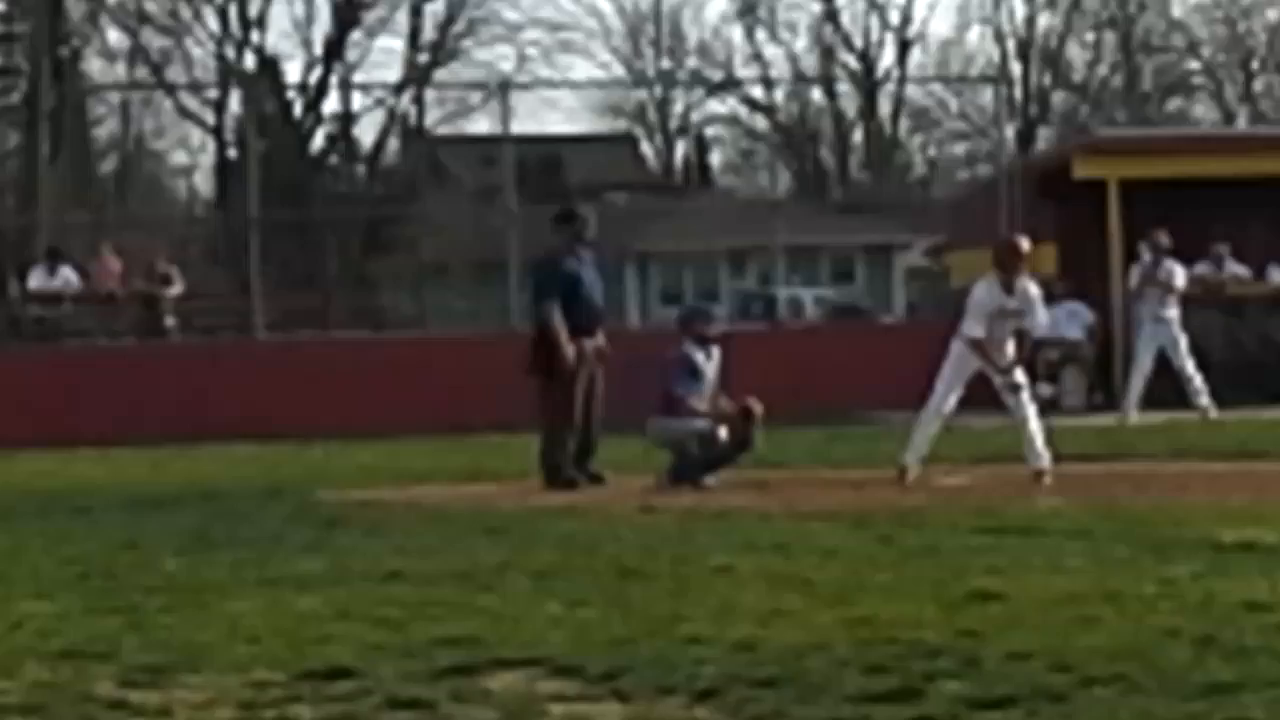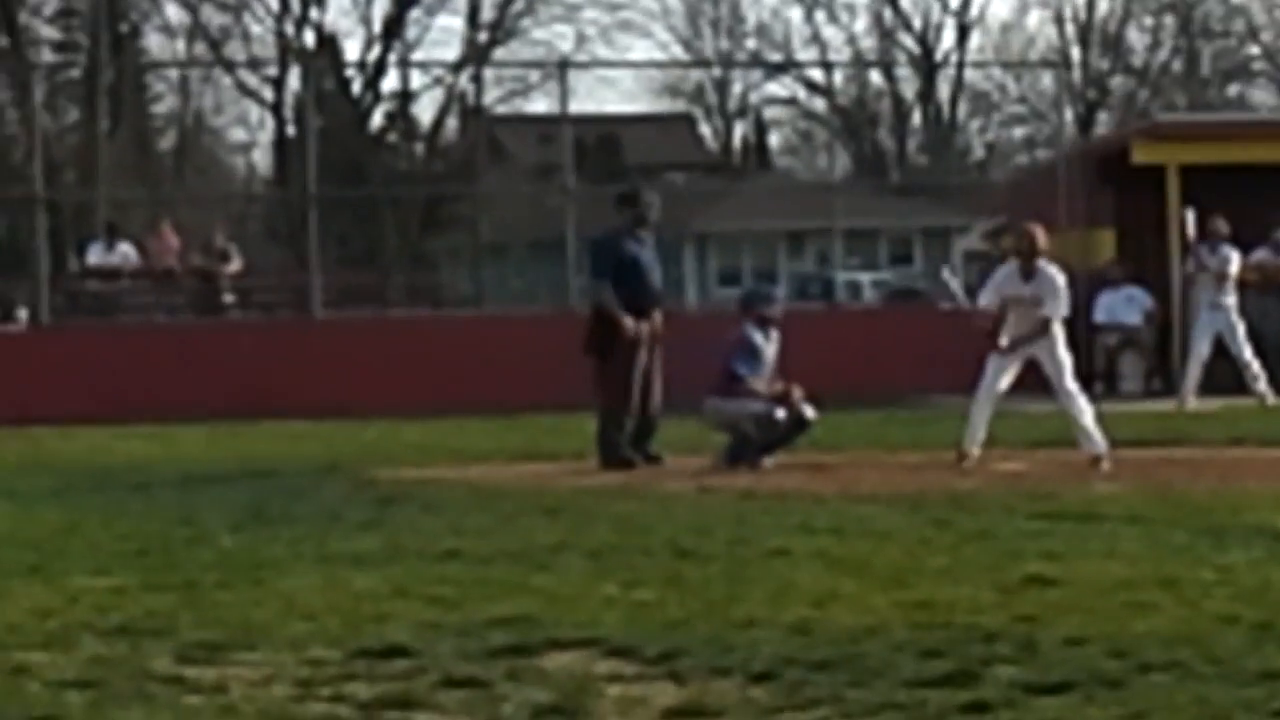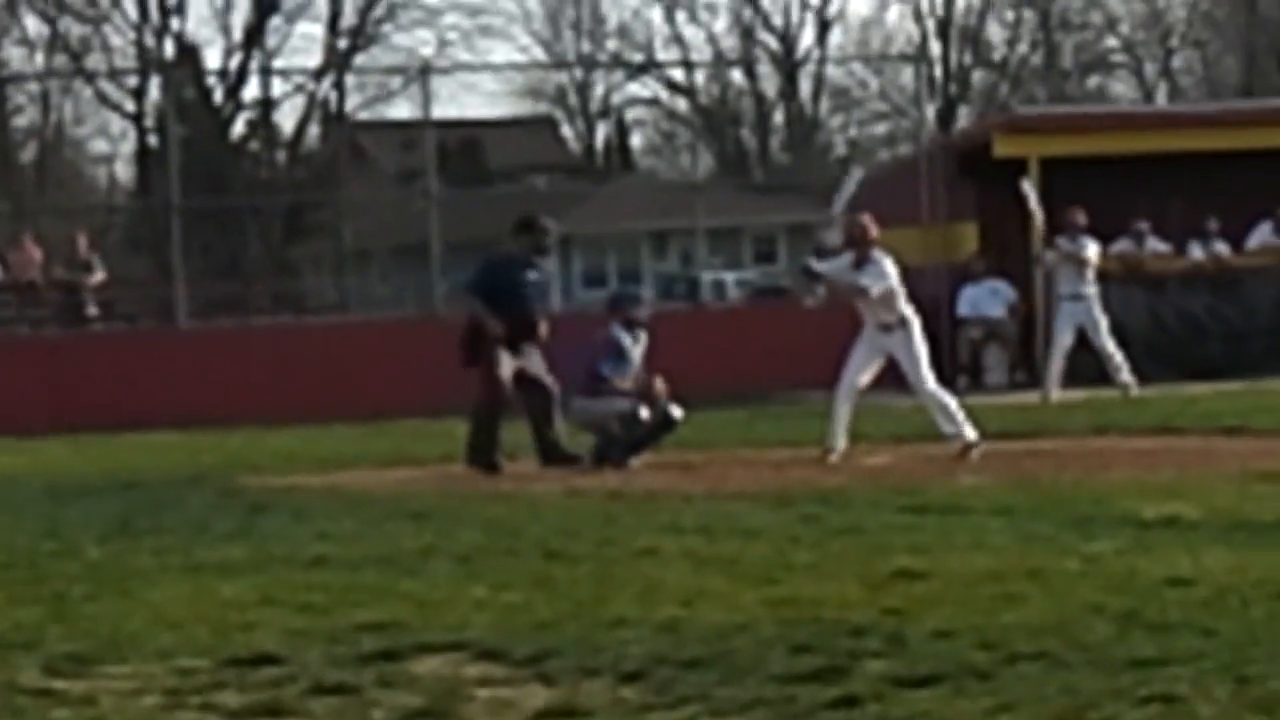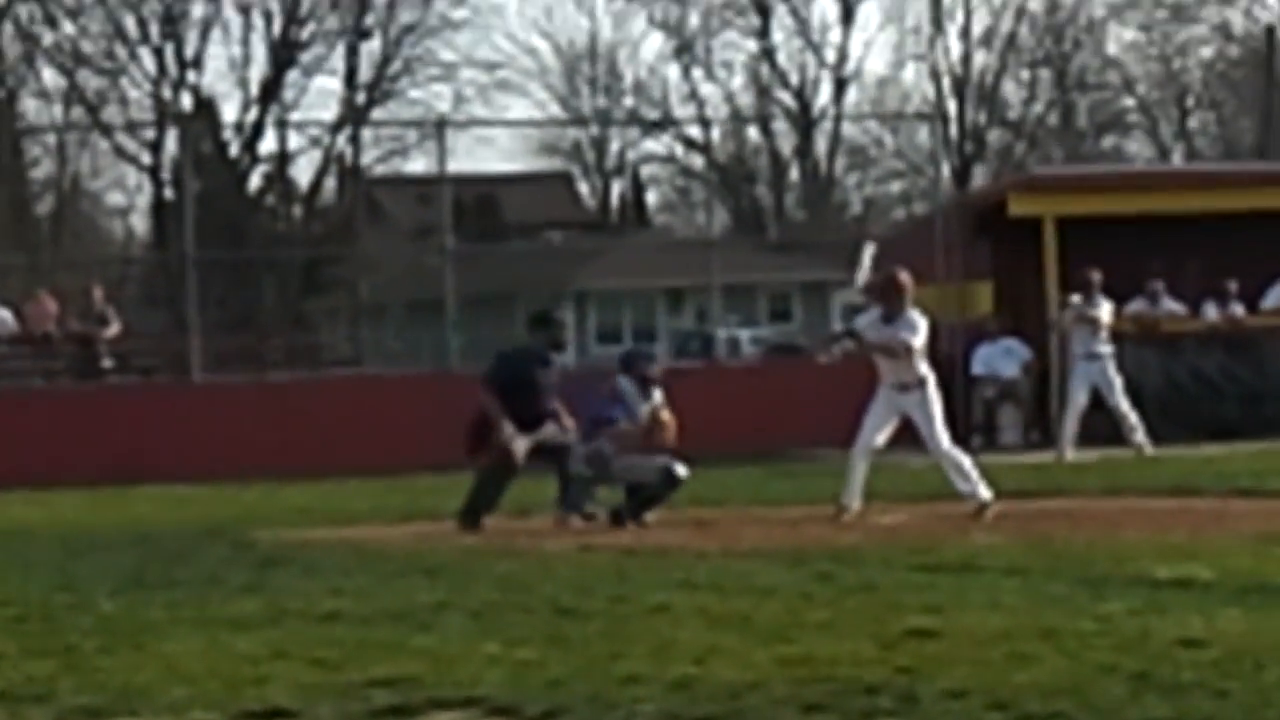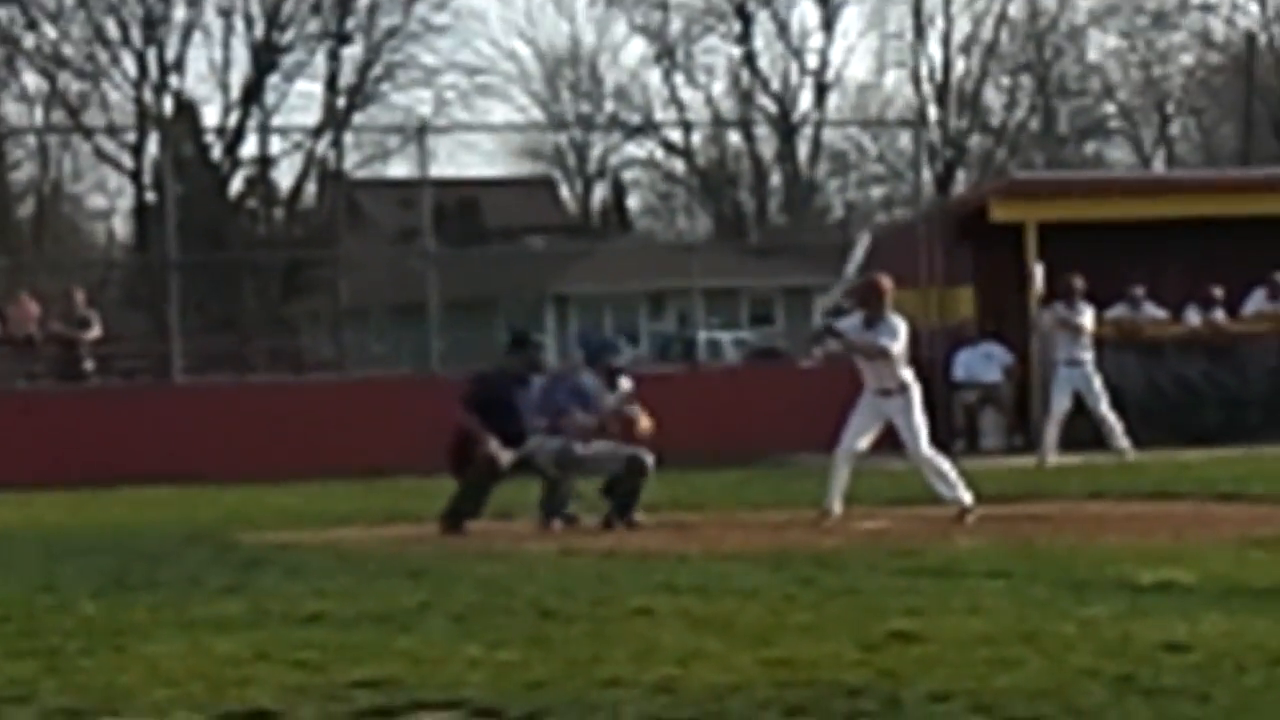
dt=0.5s
person 1, frame 1
left shoulder: (1030, 291)
right shoulder: (982, 292)
left elbow: (1027, 333)
right elbow: (974, 340)
left wrist: (1013, 368)
right wrist: (998, 371)
left hip: (1002, 349)
right hip: (967, 349)
left knee: (1023, 405)
right knee: (939, 406)
left ankle: (1041, 464)
right ankle: (911, 461)
person 1, frame 2
left shoulder: (1053, 278)
right shoulder: (1003, 274)
left elbow: (1047, 325)
right elbow: (984, 309)
left wrist: (1015, 346)
right wrist: (997, 337)
left hip: (1047, 337)
right hip: (1010, 335)
left knee: (1069, 392)
right knee: (987, 391)
left ankle: (1098, 450)
right ankle: (969, 448)
person 1, frame 3
left shoulder: (883, 266)
right shoulder: (845, 262)
left elbow: (854, 293)
left wrist: (821, 278)
left hip: (903, 329)
right hip: (874, 331)
left knee: (924, 385)
right knee: (847, 386)
left ankle: (968, 436)
right ankle: (836, 443)
person 1, frame 4
left shoulder: (915, 322)
right shoulder: (872, 317)
left elbow: (900, 352)
right elbow: (848, 335)
left wrist: (863, 342)
left hip: (919, 390)
right hip: (890, 391)
left knee: (940, 446)
right knee: (863, 445)
left ankle: (982, 496)
right ankle: (850, 502)
person 1, frame 5
left shoulder: (896, 326)
right shoulder: (855, 321)
left elbow: (873, 354)
right elbow: (826, 333)
left wrist: (841, 338)
left hip: (901, 395)
right hip: (873, 395)
left knee: (920, 451)
right knee: (845, 449)
left ankle: (963, 500)
right ankle: (832, 505)
person 2, frame 1
left shoulder: (588, 259)
right shoulder: (553, 264)
right elbow: (549, 307)
left wrist: (599, 335)
right wrist: (564, 344)
left hip: (590, 344)
right hip: (566, 345)
left knee: (590, 409)
right knee: (563, 410)
left ankle: (581, 466)
right ankle: (557, 470)
person 2, frame 2
left shoulder: (647, 241)
right shoulder: (610, 244)
right elbow: (601, 287)
left wrist: (655, 313)
right wrist: (622, 317)
left hip: (647, 325)
right hip: (620, 326)
left knee: (650, 390)
right knee: (620, 391)
left ankle: (639, 446)
right ankle: (613, 451)
person 2, frame 3
left shoulder: (537, 269)
right shoulder: (497, 266)
right elbow: (472, 297)
left wrist: (541, 324)
right wrist: (490, 323)
left hip: (525, 343)
right hip: (494, 342)
left knee: (544, 391)
right knee: (496, 389)
left ankle: (552, 451)
right ankle: (481, 455)
person 2, frame 4
left shoulder: (549, 361)
right shoulder: (511, 359)
right elbow: (487, 393)
left wrist: (562, 416)
right wrist: (504, 422)
left hip: (540, 426)
right hip: (512, 429)
left knee: (571, 448)
right knee: (509, 457)
left ankle: (573, 509)
right ankle: (471, 514)
person 2, frame 5
left shoulder: (529, 382)
right shoulder: (488, 381)
right elbow: (465, 415)
right wrist: (487, 440)
left hip: (519, 445)
right hip: (483, 448)
right knee: (492, 462)
right ankle: (452, 518)
person 3, frame 1
left shoulder: (1175, 268)
right shoulder: (1138, 268)
left elbow: (1175, 289)
right elbow: (1135, 296)
left wrist: (1155, 278)
right wrist: (1145, 279)
left hip: (1170, 324)
right hip: (1147, 325)
left knee: (1186, 366)
right knee: (1139, 368)
left ankle: (1205, 405)
right ankle: (1128, 410)
person 3, frame 2
left shoulder: (1231, 254)
right shoulder: (1197, 253)
left elbow: (1226, 277)
right elbow: (1190, 282)
left wrist: (1205, 265)
right wrist: (1197, 266)
left hip: (1227, 311)
right hip: (1204, 311)
left knee: (1243, 353)
right knee: (1196, 355)
left ankle: (1263, 392)
right ankle: (1186, 396)
person 3, frame 3
left shoulder: (1090, 244)
right shoulder: (1057, 244)
left elbow: (1085, 261)
right elbow: (1048, 265)
left wrist: (1061, 250)
left hip: (1088, 301)
right hip: (1065, 303)
left knee: (1105, 343)
right knee: (1058, 346)
left ankle: (1126, 381)
right ankle: (1050, 388)
person 3, frame 4
left shoulder: (1105, 304)
right shoulder: (1075, 305)
left elbow: (1098, 322)
right elbow: (1064, 327)
left wrist: (1077, 311)
left hip: (1103, 361)
right hip: (1081, 363)
left knee: (1120, 404)
right knee: (1073, 406)
left ankle: (1141, 443)
right ankle: (1065, 448)
person 3, frame 5
left shoulder: (1087, 310)
right shoulder: (1055, 309)
left elbow: (1082, 329)
right elbow: (1044, 329)
left wrist: (1061, 317)
left hip: (1085, 366)
right hip: (1063, 368)
left knee: (1102, 409)
right knee: (1056, 411)
left ankle: (1123, 447)
right ankle: (1047, 452)
person 4, frame 1
left shoulder: (713, 353)
right shoulder: (685, 359)
left elbow: (715, 397)
right elbow: (683, 406)
left wrist: (738, 409)
right wrist: (721, 416)
left hip: (695, 423)
right hip: (666, 425)
left knee: (746, 433)
right knee: (716, 433)
left ankle: (694, 472)
right ankle: (677, 474)
person 4, frame 2
left shoulder: (772, 336)
right shoulder: (745, 341)
left elbow: (771, 380)
right elbow: (743, 387)
left wrist: (788, 391)
right wrist: (779, 396)
left hip: (753, 403)
right hip: (723, 406)
left knee: (805, 416)
right knee: (774, 416)
left ankle: (752, 453)
right ankle: (733, 455)
person 4, frame 3
left shoulder: (640, 339)
right shoulder: (610, 342)
left elbow: (640, 379)
right elbow: (605, 388)
left wrist: (652, 386)
right wrist: (639, 392)
left hip: (618, 404)
right hip: (589, 407)
left knee: (672, 414)
right knee: (639, 414)
left ankle: (619, 454)
right ankle: (602, 454)
person 4, frame 4
left shoulder: (654, 399)
right shoulder: (618, 395)
left elbow: (665, 443)
right elbow: (612, 434)
left hip: (626, 461)
right hip: (594, 457)
left knee: (676, 473)
right knee: (601, 451)
left ankle: (628, 511)
person 4, frame 5
left shoulder: (621, 387)
right shoulder: (579, 385)
right elbow: (565, 423)
right wrist: (597, 425)
left hip: (590, 450)
left knee: (641, 459)
left ankle: (621, 513)
